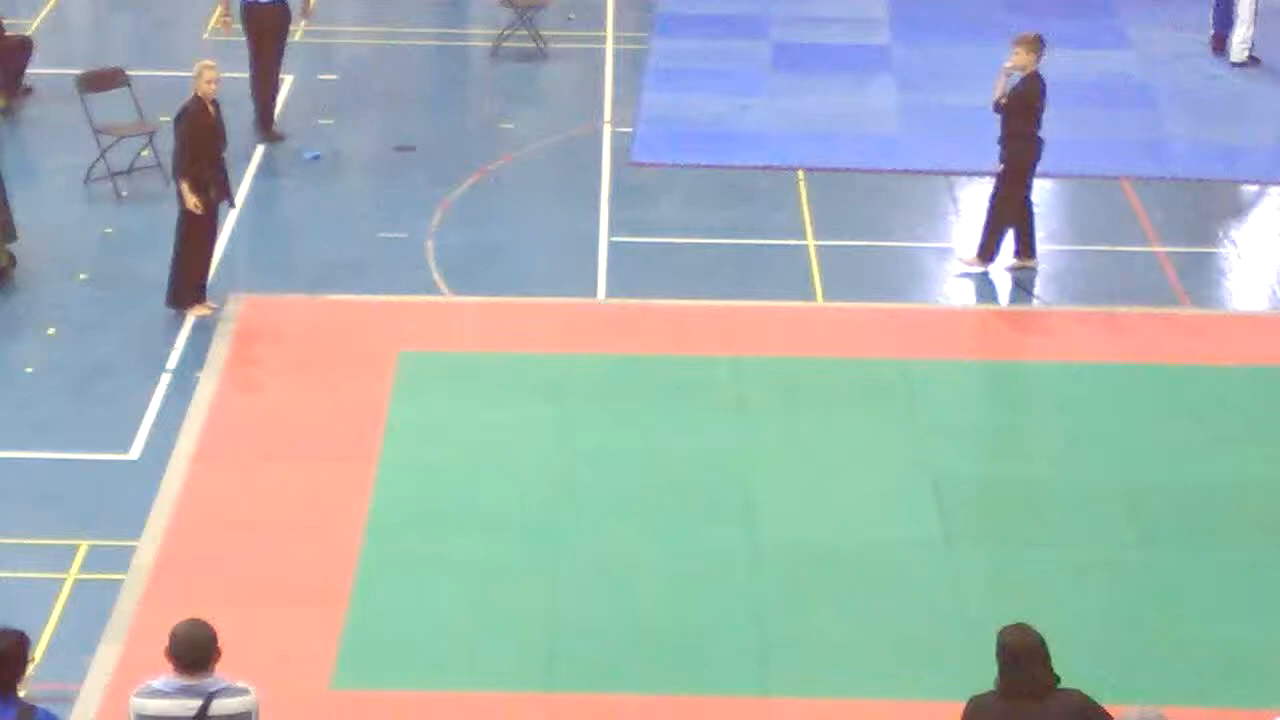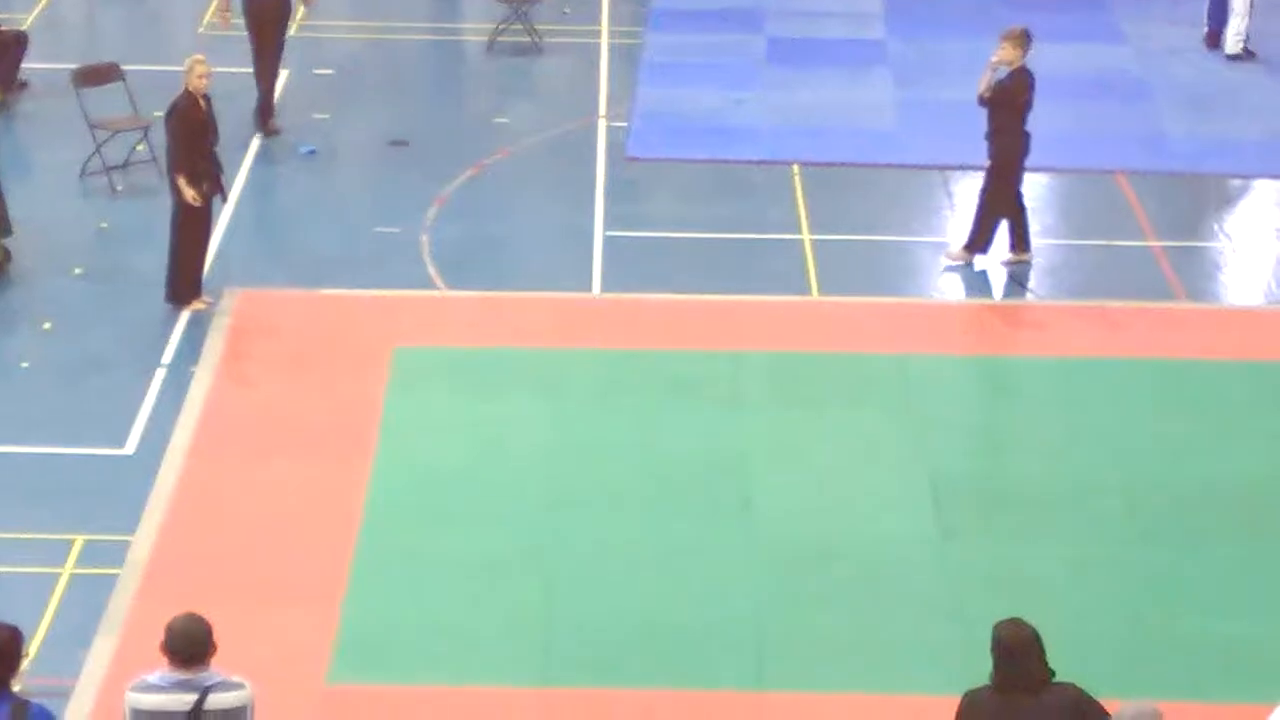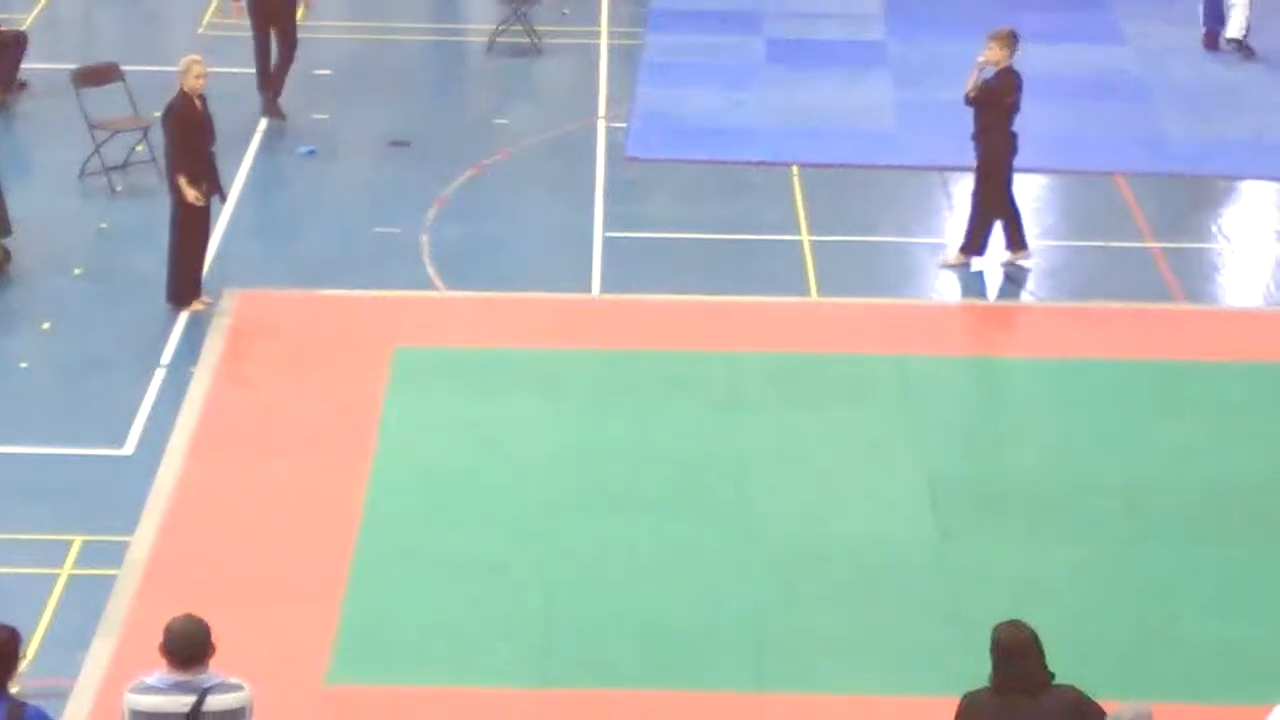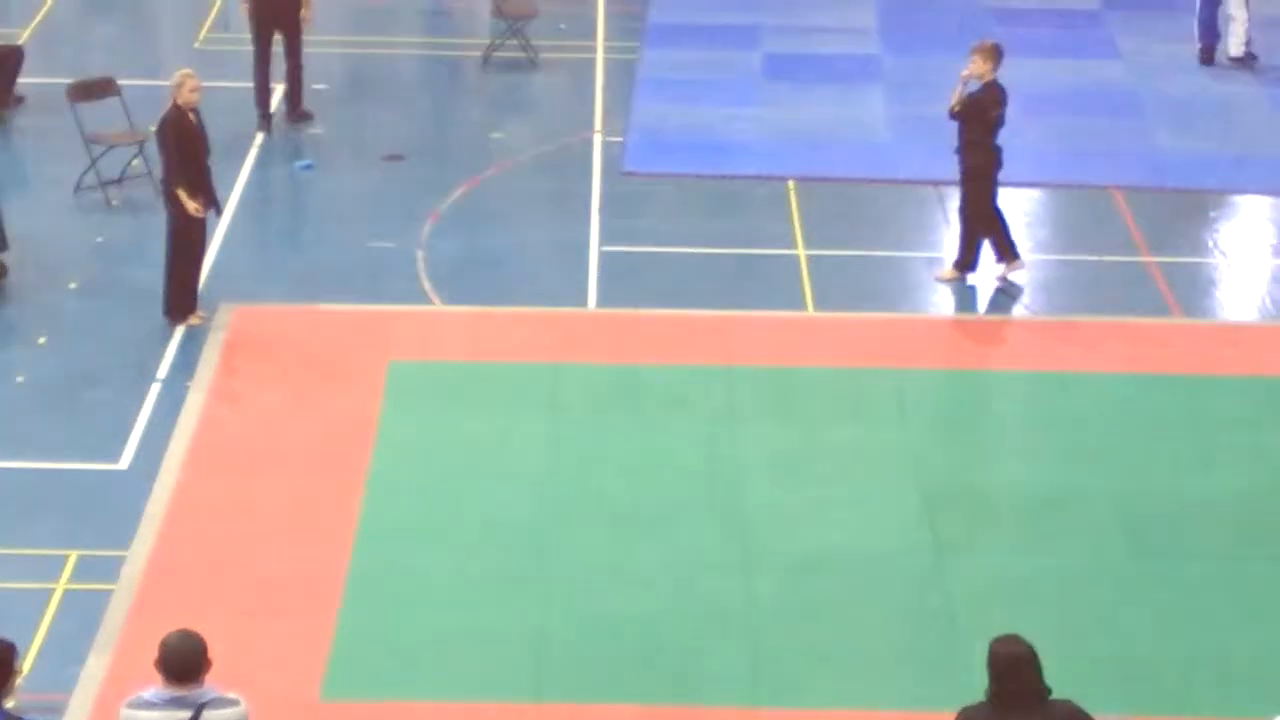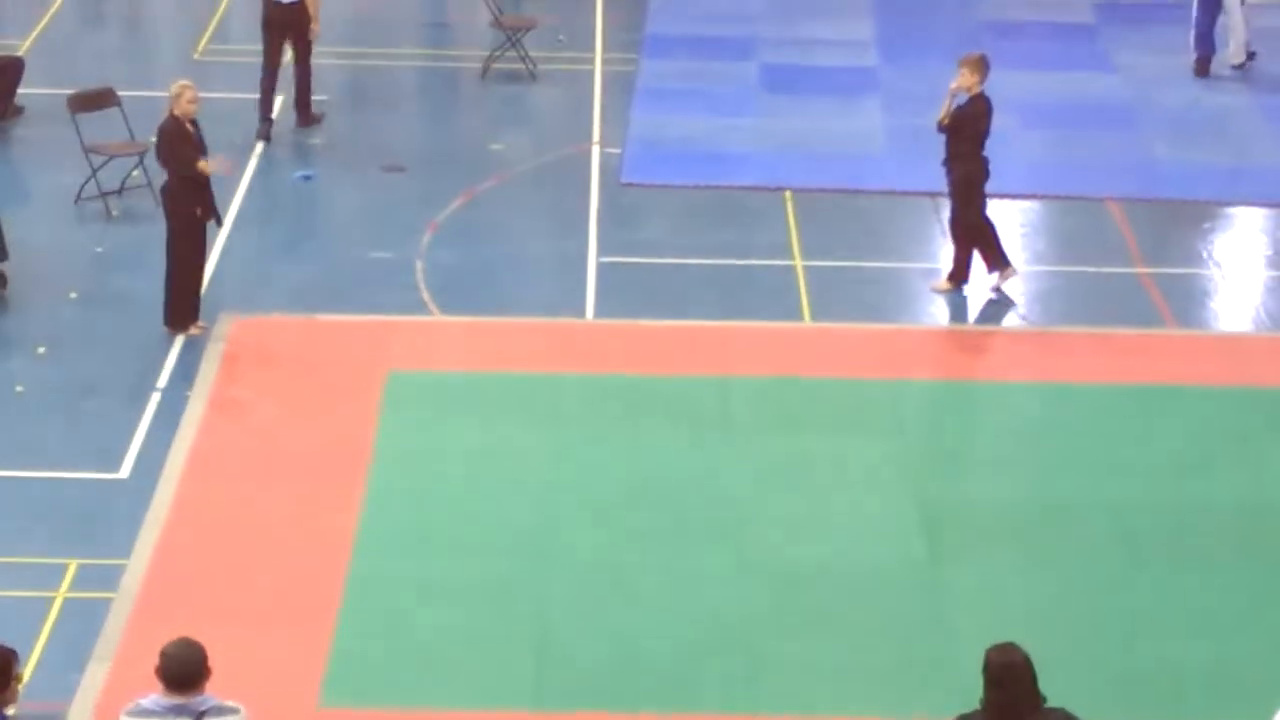
dt=0.2s
person 1, frame 1
left shoulder: (213, 107)
right shoulder: (189, 113)
right elbow: (180, 156)
left wrist: (221, 183)
right wrist: (186, 192)
left hip: (211, 183)
right hip: (194, 185)
left knee: (206, 241)
right knee: (190, 241)
left ankle: (198, 296)
right ankle: (183, 300)
person 1, frame 2
left shoulder: (205, 101)
right shoulder: (179, 108)
right elbow: (174, 152)
left wrist: (213, 178)
right wrist: (183, 186)
left hip: (204, 177)
right hip: (188, 180)
left knee: (200, 236)
right knee: (186, 237)
left ankle: (193, 291)
right ankle: (181, 296)
person 1, frame 3
left shoulder: (200, 102)
right shoulder: (176, 109)
right elbow: (173, 153)
left wrist: (210, 179)
right wrist: (184, 186)
left hip: (202, 177)
right hip: (186, 180)
left knee: (199, 237)
right knee: (186, 238)
left ankle: (193, 292)
right ankle: (182, 297)
person 1, frame 4
left shoulder: (194, 115)
right shoulder: (170, 123)
right elbow: (171, 167)
left wrist: (205, 194)
right wrist: (184, 199)
left hip: (199, 191)
right hip: (182, 194)
left knee: (194, 250)
right knee: (182, 252)
left ankle: (189, 306)
right ankle: (178, 311)
person 1, frame 5
left shoulder: (192, 126)
right shoulder: (168, 131)
right elbow: (178, 163)
right wrist: (207, 166)
left hip: (195, 198)
right hip: (179, 201)
left knee: (196, 260)
right knee: (181, 261)
left ankle: (189, 316)
right ankle: (178, 321)
person 2, frame 1
left shoulder: (1029, 87)
right shoulder: (1032, 83)
left elbow: (999, 105)
right elbow: (1010, 106)
left wrist: (1003, 77)
right wrist: (1009, 77)
left hip: (1020, 150)
right hip: (1023, 148)
left knee: (1001, 202)
right knee: (1018, 203)
left ankle: (984, 256)
right ankle: (1026, 255)
person 2, frame 2
left shoulder: (1014, 82)
right shoulder: (1023, 78)
left elbow: (983, 98)
right elbow: (997, 99)
left wrist: (990, 71)
right wrist: (994, 72)
left hip: (1007, 145)
right hip: (1012, 143)
left knee: (991, 197)
right knee: (1010, 197)
left ankle: (971, 249)
right ankle: (1021, 248)
person 2, frame 3
left shoulder: (999, 83)
right shoulder: (1011, 78)
left elbow: (969, 98)
left wrist: (977, 71)
left hip: (993, 146)
right hip: (1000, 143)
left knee: (984, 198)
right knee: (1001, 197)
left ankle: (968, 251)
right ankle: (1018, 247)
person 2, frame 4
left shoulder: (983, 96)
right shoulder: (995, 92)
left elbow: (954, 112)
left wrist: (962, 85)
left hip: (978, 160)
right hip: (984, 157)
left knee: (971, 212)
right knee: (986, 209)
left ankle: (962, 266)
right ankle: (1010, 257)
person 2, frame 5
left shoulder: (972, 108)
right shoulder: (980, 104)
left elbow: (942, 125)
right elbow: (956, 126)
left wrist: (950, 97)
right wrist: (954, 98)
left hip: (966, 172)
right hip: (971, 169)
left knee: (961, 224)
right knee: (977, 220)
left ankle: (957, 278)
right ankle: (1002, 265)
